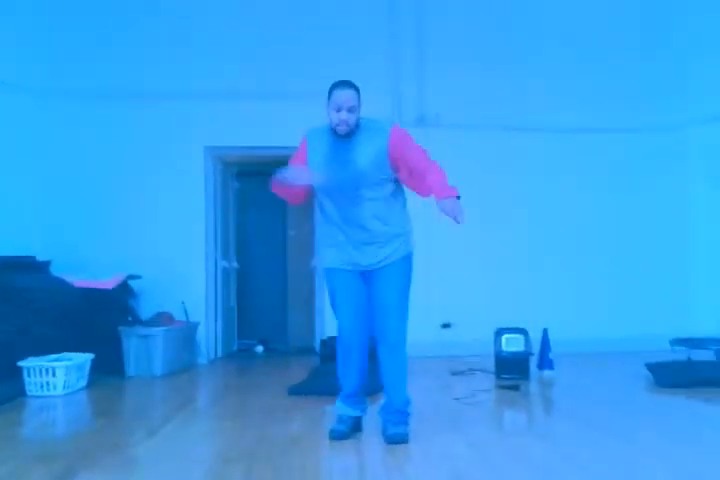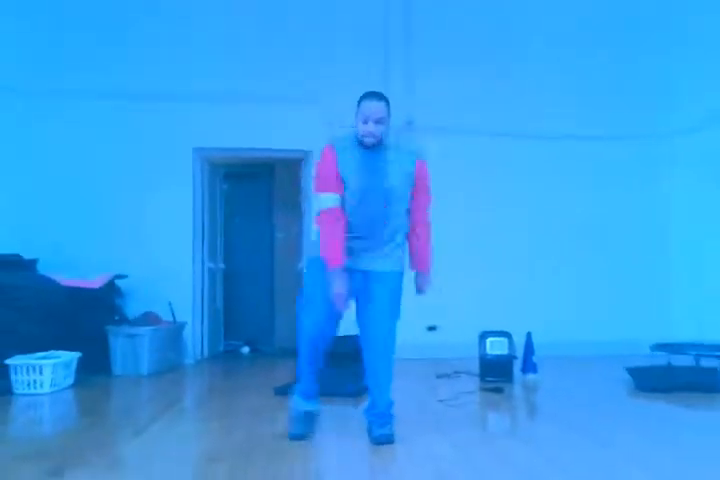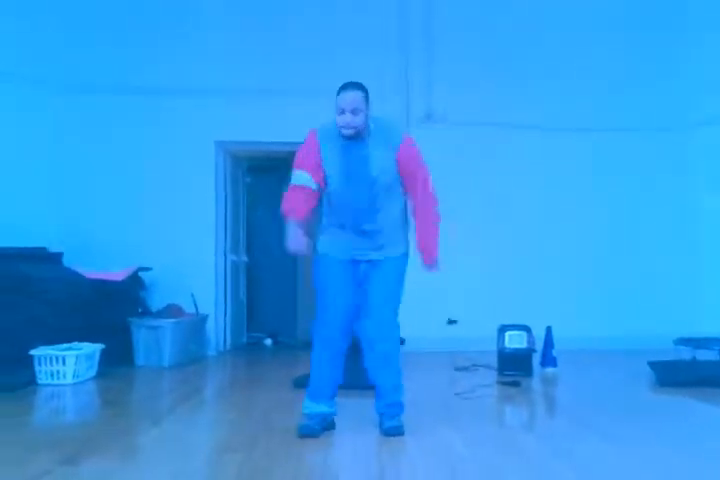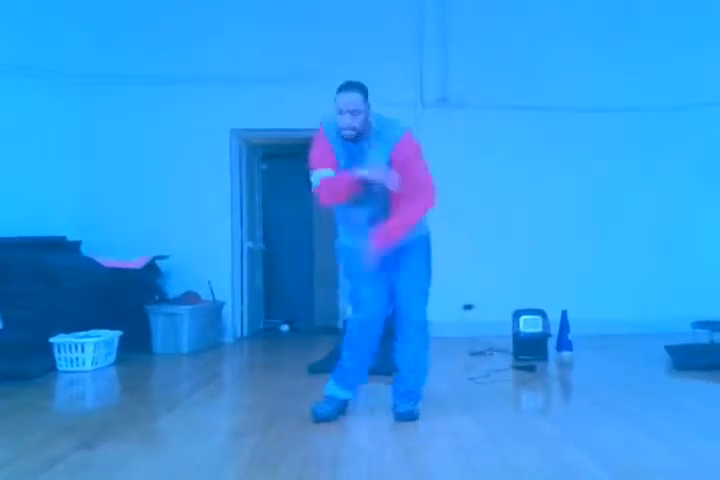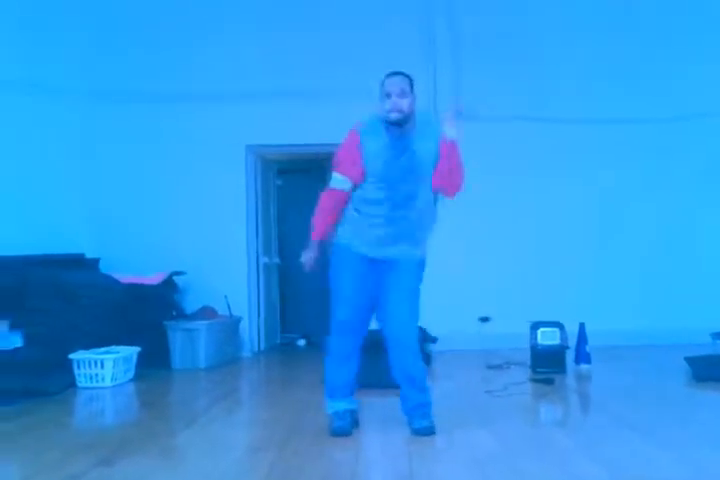
dt=0.2s
person 1, frame 1
left shoulder: (387, 136)
right shoulder: (312, 143)
left elbow: (423, 169)
right elbow: (294, 193)
left wrist: (445, 195)
right wrist: (290, 179)
left hip: (390, 255)
right hip: (343, 260)
left knee: (389, 334)
right knee: (351, 336)
left ankle: (396, 414)
right ankle: (350, 410)
person 1, frame 2
left shoulder: (410, 162)
right shoulder: (335, 153)
left elbow: (418, 219)
right elbow: (328, 216)
left wrist: (422, 268)
right wrist: (336, 273)
left hip: (384, 265)
right hip: (333, 261)
left knee: (379, 340)
right knee: (314, 329)
left ankle: (380, 417)
right ankle: (305, 403)
person 1, frame 3
left shoulder: (397, 143)
right shoulder: (318, 141)
left elbow: (421, 197)
right elbow: (301, 189)
left wrist: (428, 249)
right wrist: (294, 223)
left hip: (384, 253)
right hip: (336, 251)
left knee: (380, 329)
right knee: (331, 327)
left ankle: (390, 409)
right ankle: (318, 409)
person 1, frame 4
left shoulder: (398, 139)
right shoulder: (324, 140)
left elbow: (420, 198)
right elbow: (326, 193)
left wrist: (382, 240)
right wrist: (362, 175)
left hip: (407, 242)
right hip: (357, 243)
left knee: (412, 316)
right knee: (368, 317)
left ankle: (407, 396)
right ankle: (339, 393)
person 1, frame 5
left shoulder: (434, 134)
right shoulder: (362, 136)
left elbow: (449, 187)
right elbow: (336, 192)
left wrist: (451, 144)
right wrist: (315, 242)
left hip: (404, 255)
right hip: (354, 250)
left knee: (401, 333)
right knee: (346, 326)
left ankle: (418, 409)
right ankle: (341, 406)
